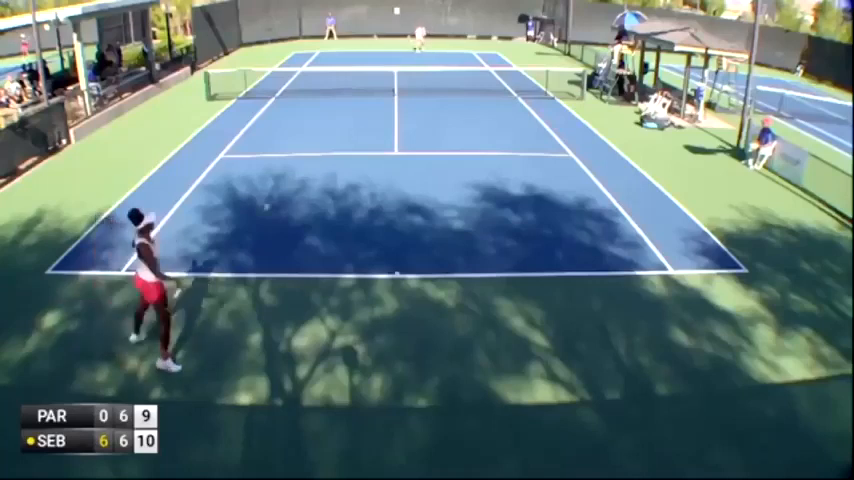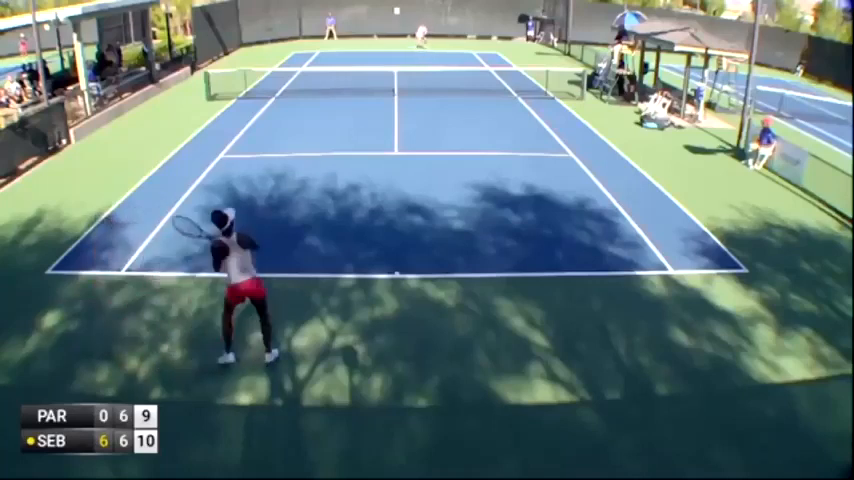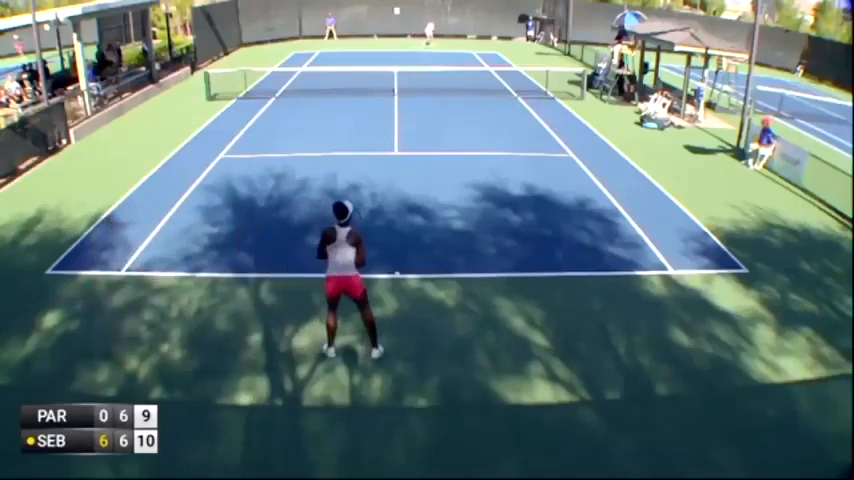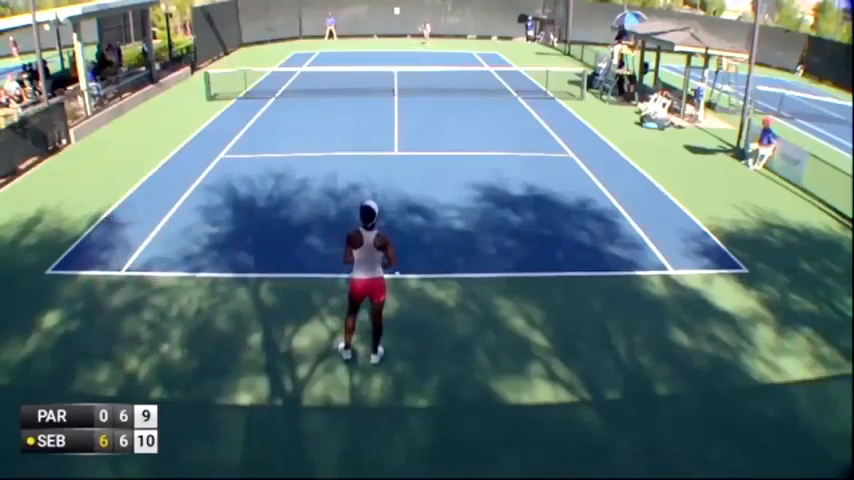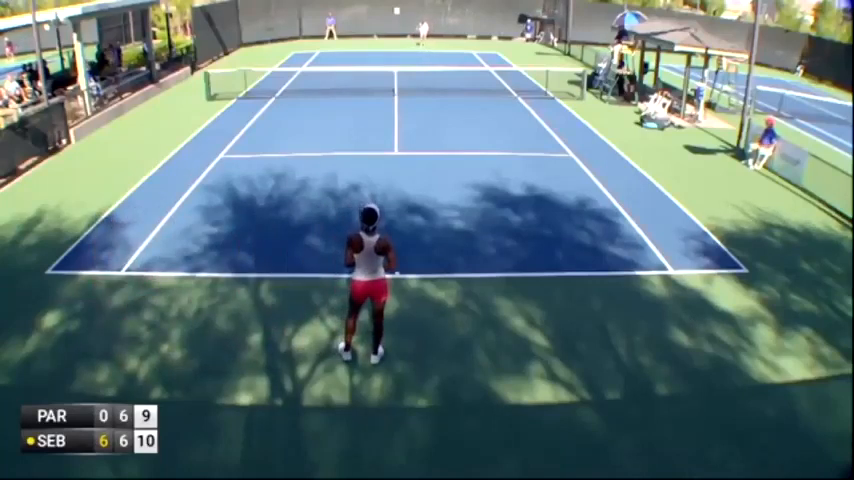
dt=0.7s
person 1, frame 1
left shoulder: (140, 236)
right shoulder: (145, 246)
right elbow: (156, 272)
left hip: (141, 279)
right hip: (151, 284)
left knee: (143, 306)
right knee: (165, 319)
left ankle: (136, 334)
right ankle: (164, 359)
person 1, frame 2
left shoulder: (217, 245)
right shoulder: (243, 238)
left elbow: (217, 268)
right elbow: (256, 247)
left hip: (235, 287)
right hip: (253, 283)
left knee: (227, 317)
right knee: (263, 316)
left ankle: (228, 353)
right ankle: (269, 352)
person 1, frame 3
left shoulder: (327, 233)
right shoulder: (355, 236)
left elbow: (320, 255)
right elbow: (361, 262)
left hip: (333, 280)
right hip: (352, 280)
left knee: (331, 311)
right knee: (366, 312)
left ankle: (330, 347)
right ankle: (375, 348)
person 1, frame 4
left shoulder: (352, 236)
right shoulder: (382, 239)
left elbow: (347, 260)
right elbow: (392, 263)
left hip: (357, 282)
right hip: (377, 282)
left knee: (351, 314)
right knee: (377, 317)
left ankle: (346, 348)
right ankle: (375, 353)
person 1, frame 5
left shoulder: (353, 239)
right shoulder: (384, 242)
left elbow: (348, 263)
right elbow: (392, 266)
right wrist: (379, 265)
left hip: (359, 283)
right hip: (378, 283)
left knee: (352, 315)
right knee: (378, 318)
left ankle: (347, 349)
right ankle: (375, 353)
